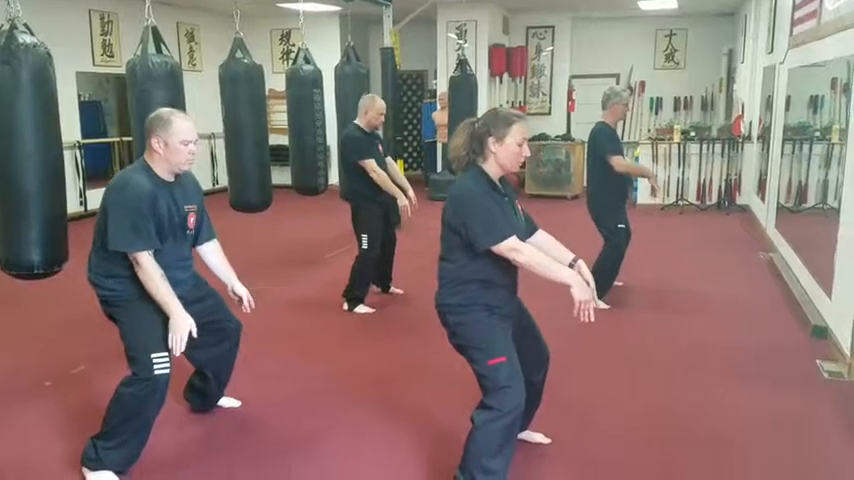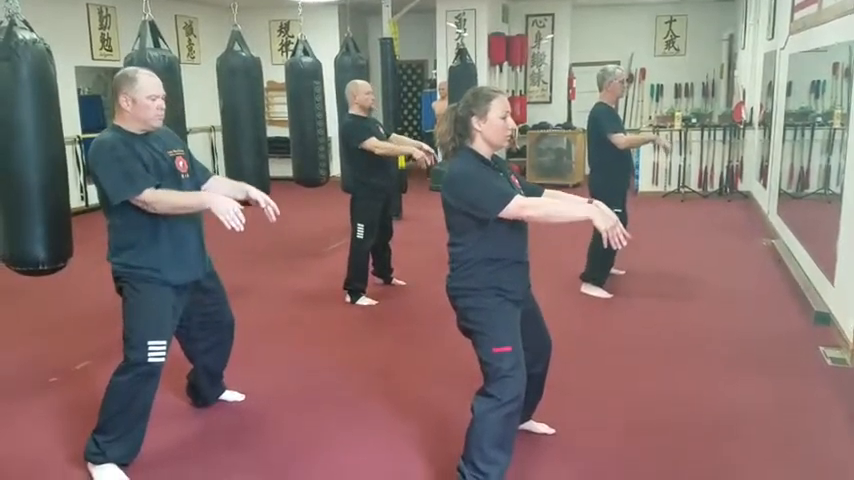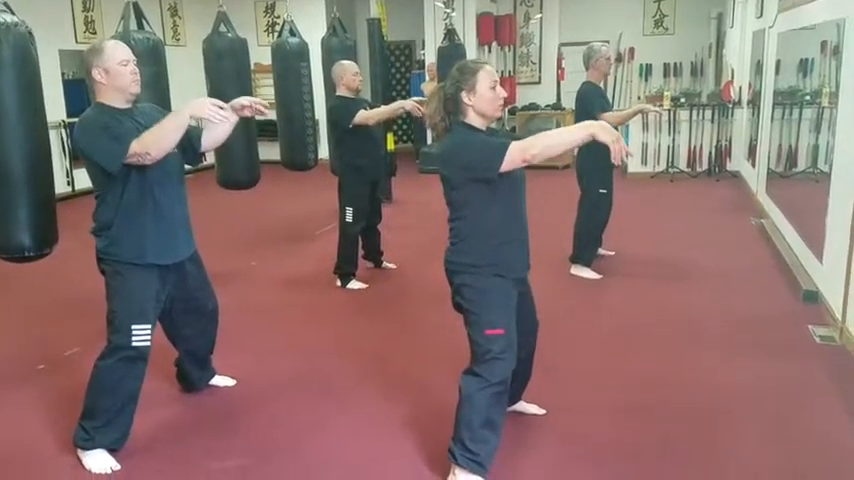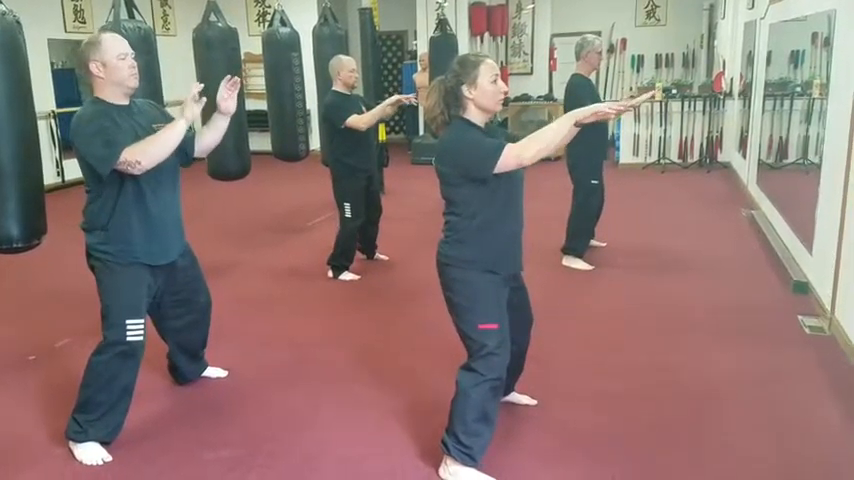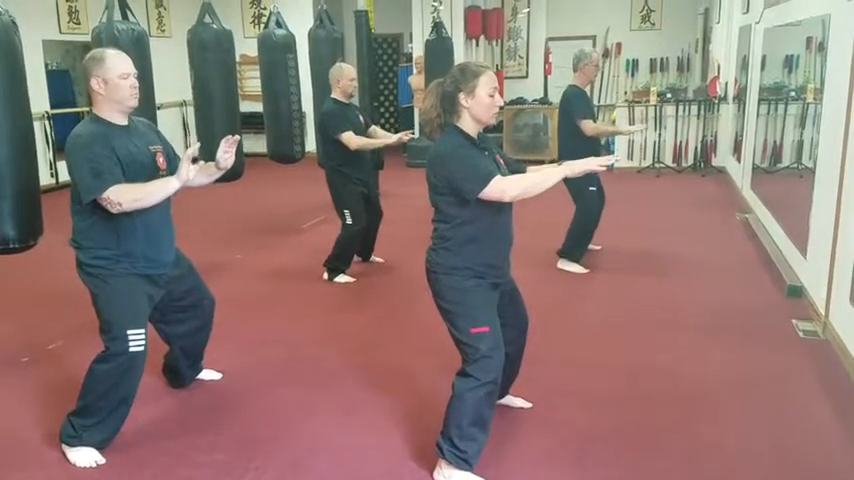
dt=1s
person 1, frame 1
left shoulder: (188, 184)
right shoulder: (131, 189)
left elbow: (206, 241)
right elbow: (142, 260)
left wrist: (233, 282)
right wrist: (176, 313)
left hip: (180, 281)
right hip: (129, 290)
left knee: (226, 328)
right knee: (153, 373)
left ankle: (204, 395)
person 1, frame 2
left shoulder: (168, 138)
right shoulder: (109, 148)
left elbow: (205, 180)
right elbow: (150, 199)
left wrist: (245, 190)
right wrist: (210, 202)
left hip: (194, 264)
right hip: (147, 274)
left knee: (217, 327)
right knee: (144, 362)
left ankle: (207, 389)
person 1, frame 3
left shoulder: (151, 112)
right shoulder: (93, 125)
left elbow: (200, 144)
right elbow: (144, 152)
left wrist: (231, 113)
right wrist: (188, 110)
left hip: (177, 245)
right hip: (131, 256)
left knee: (200, 313)
right knee: (129, 346)
left ankle: (197, 373)
right ankle: (93, 440)
person 1, frame 4
left shoulder: (150, 110)
right shoulder: (90, 121)
left elbow: (195, 150)
right elbow: (136, 161)
left wrist: (222, 113)
right wrist: (183, 117)
left hip: (169, 243)
right hip: (122, 254)
left knee: (194, 307)
right knee: (123, 342)
left ankle: (189, 367)
right ankle: (85, 433)
person 1, frame 5
left shoulder: (145, 129)
right shoulder: (86, 141)
left elbow: (181, 177)
right elbow: (116, 200)
left wrist: (216, 168)
right wrist: (175, 179)
left hip: (162, 256)
right hip: (113, 266)
left knee: (198, 308)
right knee: (127, 350)
left ankle: (184, 370)
right ankle: (79, 436)
person 2, frame 1
left shoulder: (501, 187)
right shoulder: (469, 194)
left elbow: (534, 234)
right elbow: (515, 251)
left wrist: (576, 262)
right wrist: (570, 279)
left hip: (501, 299)
right hip: (471, 307)
left knee: (535, 360)
right knee: (506, 394)
left ankle: (515, 428)
person 2, frame 2
left shoulder: (496, 166)
right shoulder: (464, 175)
left elbow: (542, 194)
right elbow: (526, 209)
left wrist: (592, 203)
right wrist: (591, 211)
left hip: (511, 284)
right hip: (482, 292)
left knee: (537, 351)
right knee: (505, 380)
left ankle: (518, 417)
person 2, frame 3
left shoulder: (489, 139)
right shoulder: (460, 147)
left elbow: (528, 149)
right elbow: (529, 152)
left wrist: (590, 131)
right wrist: (591, 128)
left hip: (506, 264)
right hip: (480, 271)
left knee: (523, 334)
right knee: (493, 359)
left ankle: (508, 398)
person 2, frame 4
left shoulder: (489, 134)
right shoulder: (457, 142)
left elbow: (532, 149)
right elbow: (524, 155)
left wrist: (580, 120)
right wrist: (577, 115)
left hip: (499, 262)
right hip: (470, 268)
left knee: (518, 327)
right knee: (489, 353)
left ankle: (500, 389)
person 2, frame 5
left shoulder: (481, 144)
right shoulder: (449, 152)
left elbow: (521, 173)
right elbow: (506, 190)
left wrist: (570, 165)
right wrist: (568, 169)
left hip: (490, 267)
right hip: (459, 274)
left knee: (514, 327)
right knee: (484, 358)
left ankle: (495, 393)
person 3, frame 1
left shoulder: (608, 131)
right shoulder: (602, 132)
left elbow: (619, 164)
right elbow: (620, 165)
left wrist: (644, 173)
right wrist: (648, 174)
left hip: (611, 198)
right hip: (603, 199)
left knee: (622, 238)
right knee: (616, 243)
left ankle: (604, 277)
right ankle: (592, 292)
person 3, frame 2
left shoulder: (608, 111)
right shoulder: (601, 112)
right elbow: (621, 142)
right wrist: (652, 137)
left hip: (613, 180)
right hip: (605, 181)
left ankle: (604, 266)
right ankle: (590, 281)
person 3, frame 3
left shoulder: (595, 90)
right shoulder: (588, 92)
left elbow: (608, 120)
right elbow: (610, 120)
left wrist: (635, 111)
right wrist: (639, 108)
left hip: (600, 159)
right hip: (592, 160)
left knee: (601, 206)
right knee: (591, 207)
left ankle: (592, 246)
right ankle: (579, 262)
person 3, frame 4
left shoulder: (584, 82)
right shoulder: (578, 84)
left hip: (589, 152)
right hip: (582, 154)
left knee: (594, 198)
right knee: (587, 199)
left ankle: (585, 237)
right ankle: (571, 253)
person 3, frame 5
left shoulder: (579, 94)
right shoulder: (573, 95)
left elbow: (590, 128)
right elbow: (589, 129)
left wrist: (615, 130)
right wrist: (621, 130)
left hip: (584, 162)
right hip: (575, 163)
left knee: (596, 201)
right knee: (588, 207)
left ankle: (581, 241)
right ankle: (567, 257)
person 4, frame 1
left shoulder: (373, 136)
right shoulder: (352, 137)
left elbow: (389, 163)
right elbow: (374, 171)
left wrist: (408, 189)
right wrist: (399, 196)
left hip: (381, 199)
right hip: (364, 202)
left knee: (388, 242)
right knee: (369, 250)
left ankle: (382, 283)
right ankle: (352, 300)
person 4, frame 2
left shoulder: (372, 122)
right shoulder: (351, 125)
left elbow: (394, 138)
right elbow: (377, 147)
left wrist: (420, 144)
right wrist: (412, 151)
left hip: (382, 189)
right hip: (366, 192)
left knee: (383, 235)
right knee: (363, 239)
left ankle: (384, 274)
right ankle: (354, 292)
person 4, frame 3
left shoulder: (361, 102)
right shoulder: (338, 107)
left elbow: (382, 112)
right elbow: (370, 118)
left wrist: (406, 104)
right wrist: (401, 104)
left hip: (371, 172)
right hip: (353, 175)
left knee: (372, 218)
right knee: (352, 223)
left ankle: (375, 257)
right ankle: (344, 275)
person 4, frame 4
left shoulder: (356, 99)
right shoulder: (333, 104)
left elbow: (381, 115)
right elbow: (361, 124)
left wrist: (396, 103)
right wrist: (386, 103)
left hip: (366, 168)
right hip: (347, 171)
left knee: (373, 211)
right knee: (352, 218)
left ankle: (368, 250)
right ankle: (337, 267)
person 4, frame 5
left shoulder: (353, 108)
right shoulder: (330, 112)
left elbow: (372, 130)
right elbow: (353, 143)
left wrist: (394, 136)
right wrist: (389, 141)
left hip: (363, 174)
right hip: (343, 178)
left knee: (374, 214)
right knee: (354, 224)
left ankle: (364, 253)
right ankle: (333, 270)
